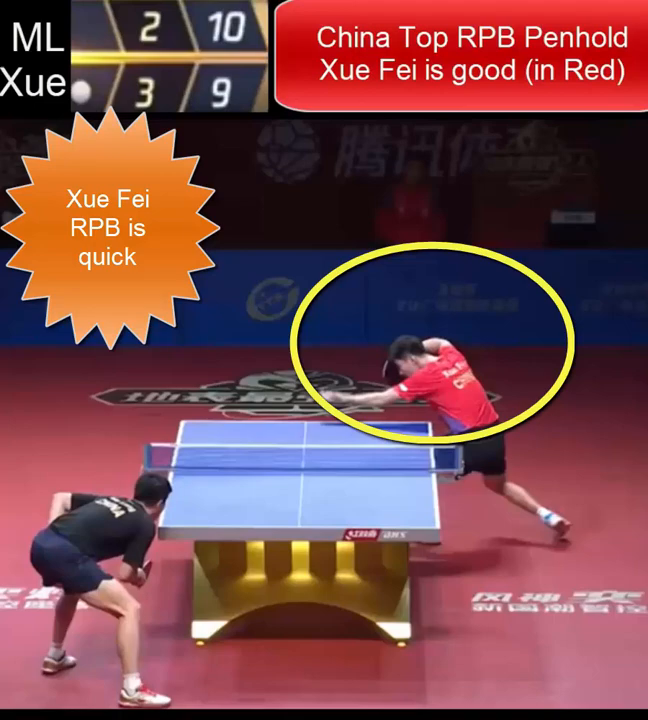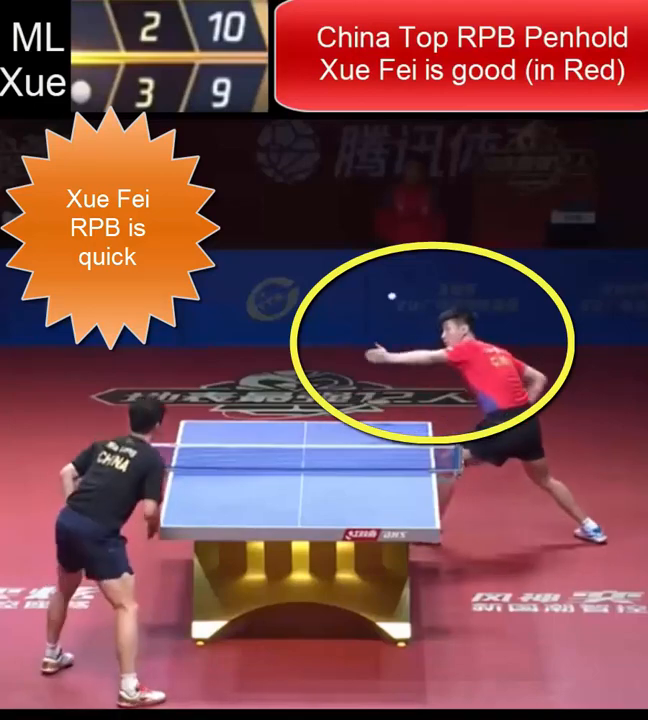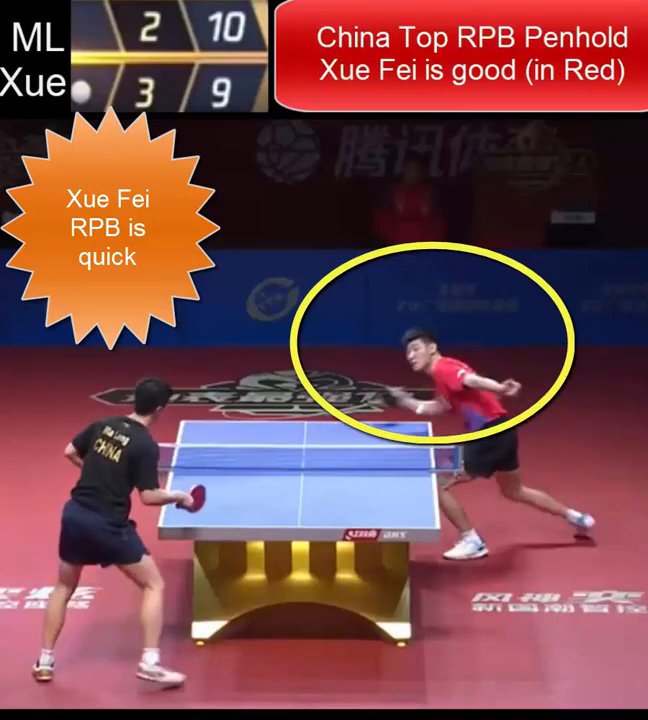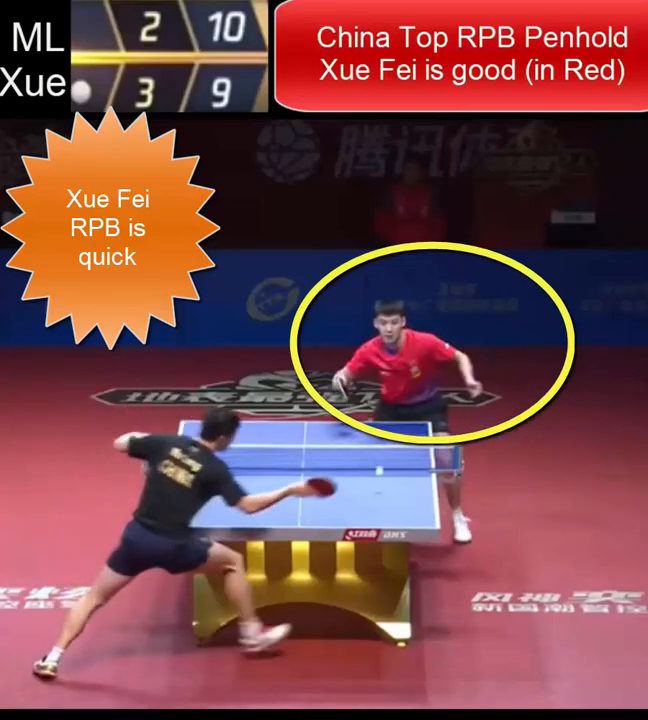
dt=0.4s
person 1, frame 1
left shoulder: (109, 500)
right shoulder: (145, 525)
left elbow: (60, 498)
right elbow: (125, 574)
right wrist: (140, 577)
left hip: (41, 544)
right hip: (66, 555)
left knee: (73, 590)
right knee: (129, 609)
left ankle: (55, 657)
right ankle: (132, 690)
person 1, frame 2
left shoulder: (104, 445)
right shoulder: (152, 459)
left elbow: (66, 474)
right elbow: (150, 510)
right wrist: (153, 527)
left hip: (67, 521)
right hip: (99, 534)
left knee: (64, 590)
right knee: (127, 608)
left ankle: (52, 656)
right ankle: (129, 689)
person 1, frame 3
left shoulder: (102, 425)
right shoulder: (146, 446)
left elbow: (70, 453)
right elbow: (149, 497)
right wrist: (180, 497)
left hip: (74, 514)
right hip: (109, 525)
left knee: (63, 588)
right knee: (154, 586)
left ankle: (44, 662)
right ankle: (150, 662)
person 1, frame 4
left shoulder: (170, 443)
right shoulder: (217, 468)
left elbow: (120, 444)
right elbow: (247, 505)
left wrist: (133, 436)
right wrist: (292, 490)
left hip: (136, 535)
right hip: (172, 545)
left knee: (96, 596)
right knee: (233, 563)
left ankle: (52, 659)
right ankle: (252, 633)
person 2, frame 1
left shoulder: (424, 377)
right shoulder: (453, 356)
left elbow: (383, 398)
right elbow: (439, 342)
left wrist: (341, 398)
right wrist: (418, 344)
left hip: (469, 442)
right hip: (494, 437)
right knee: (500, 485)
right ankle: (546, 515)
person 2, frame 2
left shoulder: (467, 349)
right shoulder: (502, 353)
left elbow: (429, 356)
right elbow: (539, 379)
left wrist: (389, 357)
left hip: (499, 424)
right hip: (527, 422)
right knee: (544, 479)
right ankle: (589, 527)
person 2, frame 3
left shoulder: (445, 370)
right shoulder: (445, 370)
left elbow: (476, 381)
right elbow: (440, 407)
left wrist: (500, 389)
right wrist: (408, 401)
left hip: (490, 435)
right hip: (500, 431)
left knee: (437, 484)
right knee: (514, 491)
left ankle: (472, 541)
right ankle: (576, 517)
person 2, frame 4
left shoulder: (424, 342)
right shoulder: (368, 351)
left elbow: (461, 357)
right elbow: (343, 375)
left wrist: (469, 380)
right wrist: (340, 378)
left hip: (427, 406)
right hip: (390, 408)
left ankle: (459, 517)
